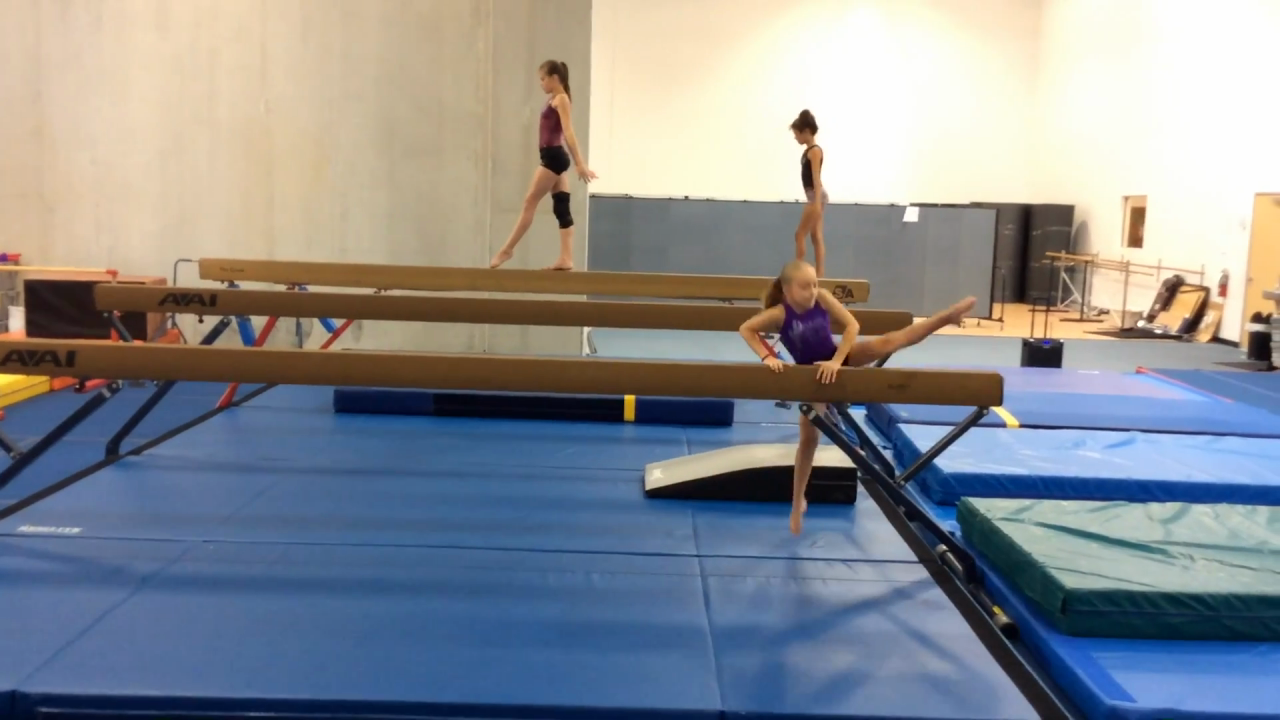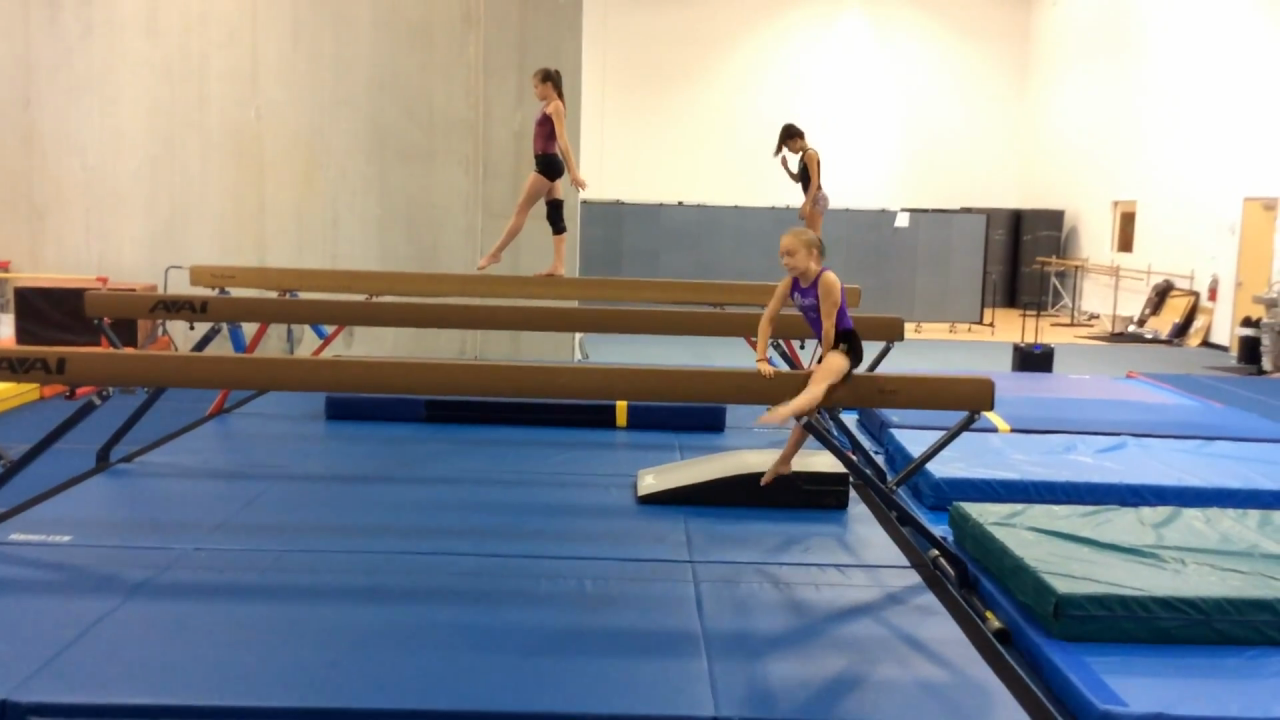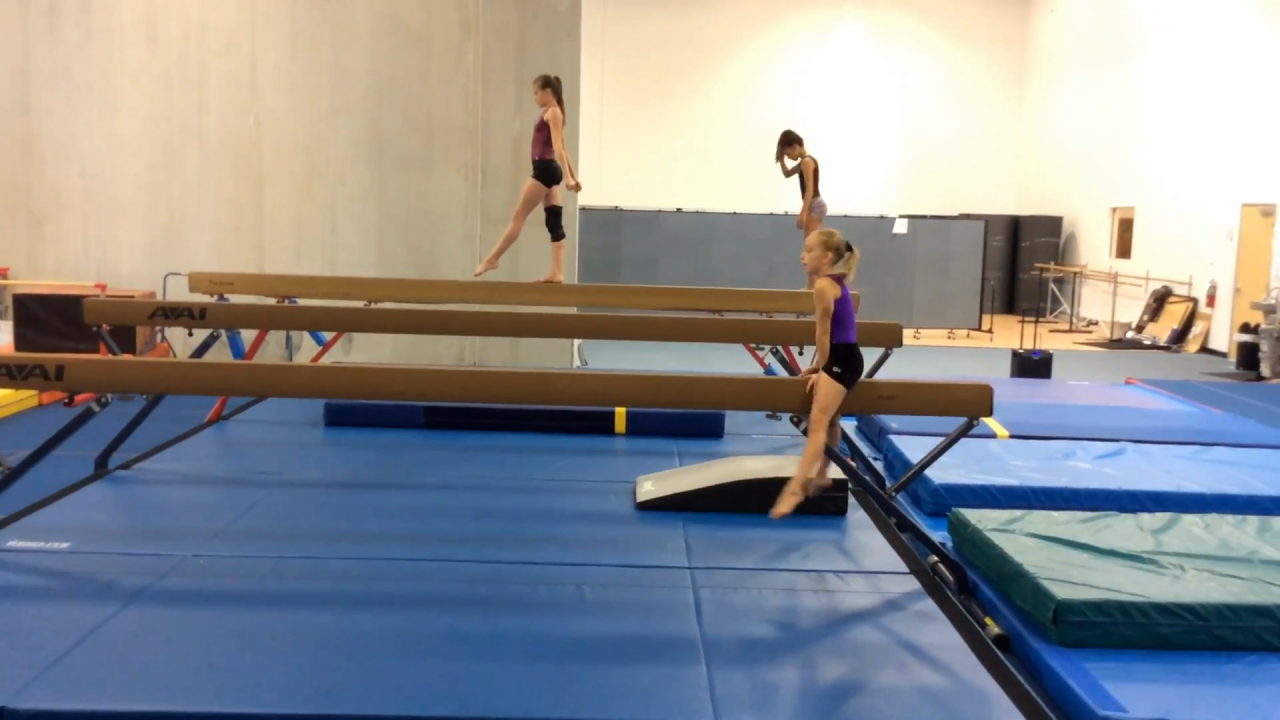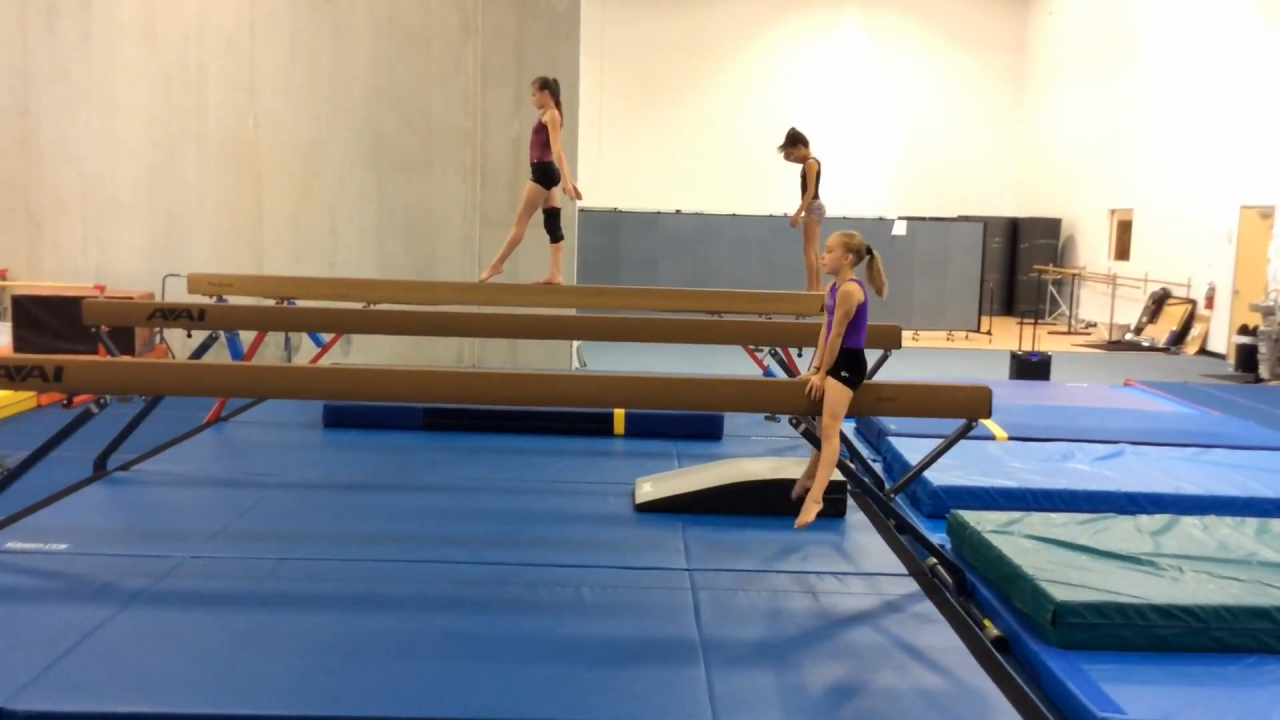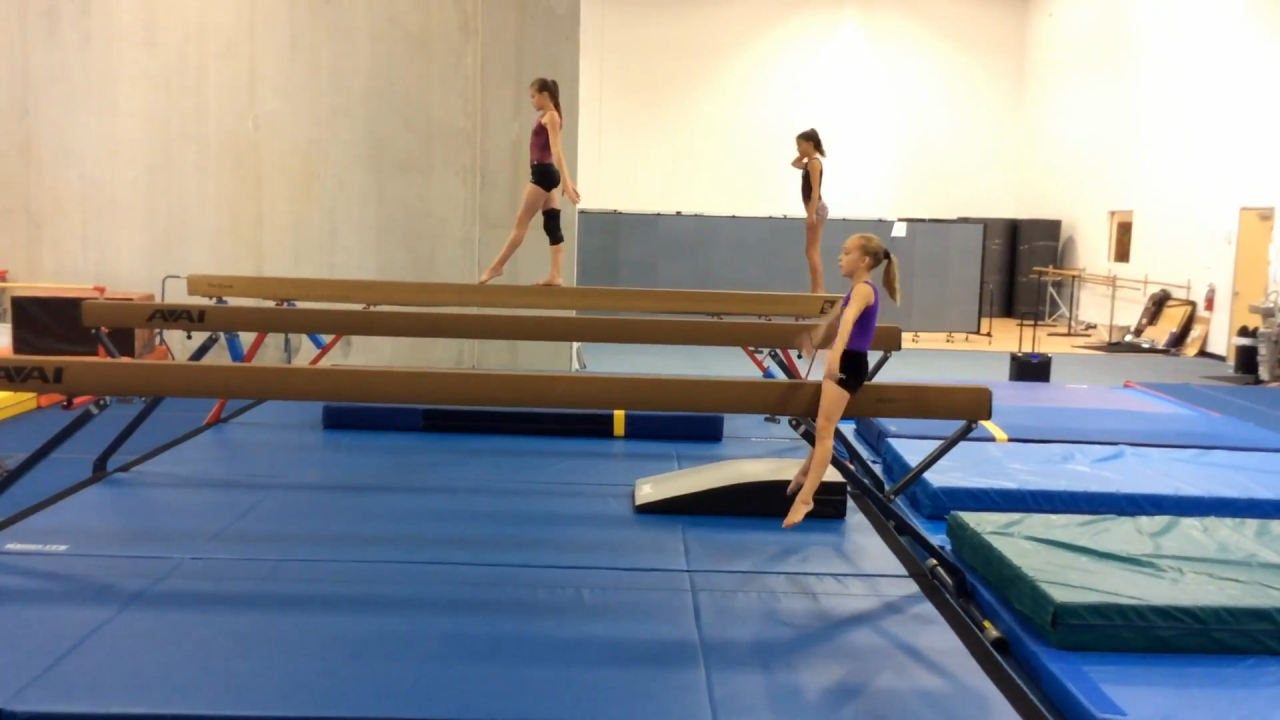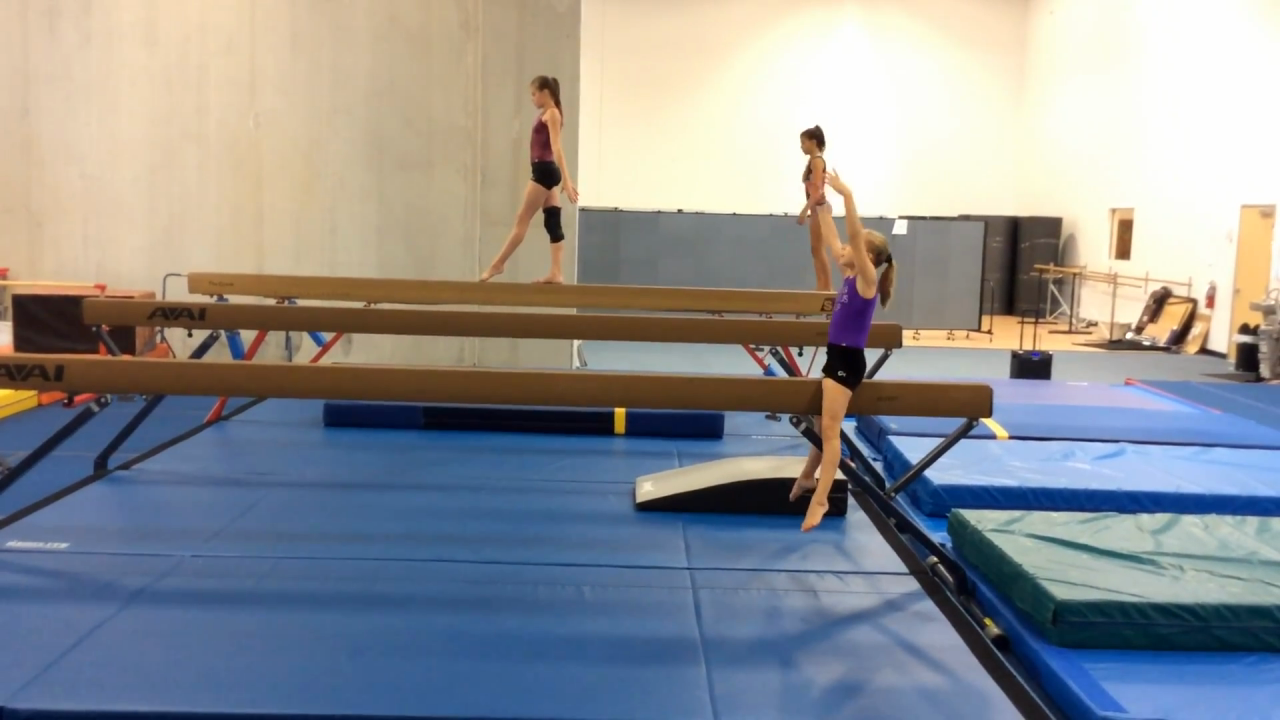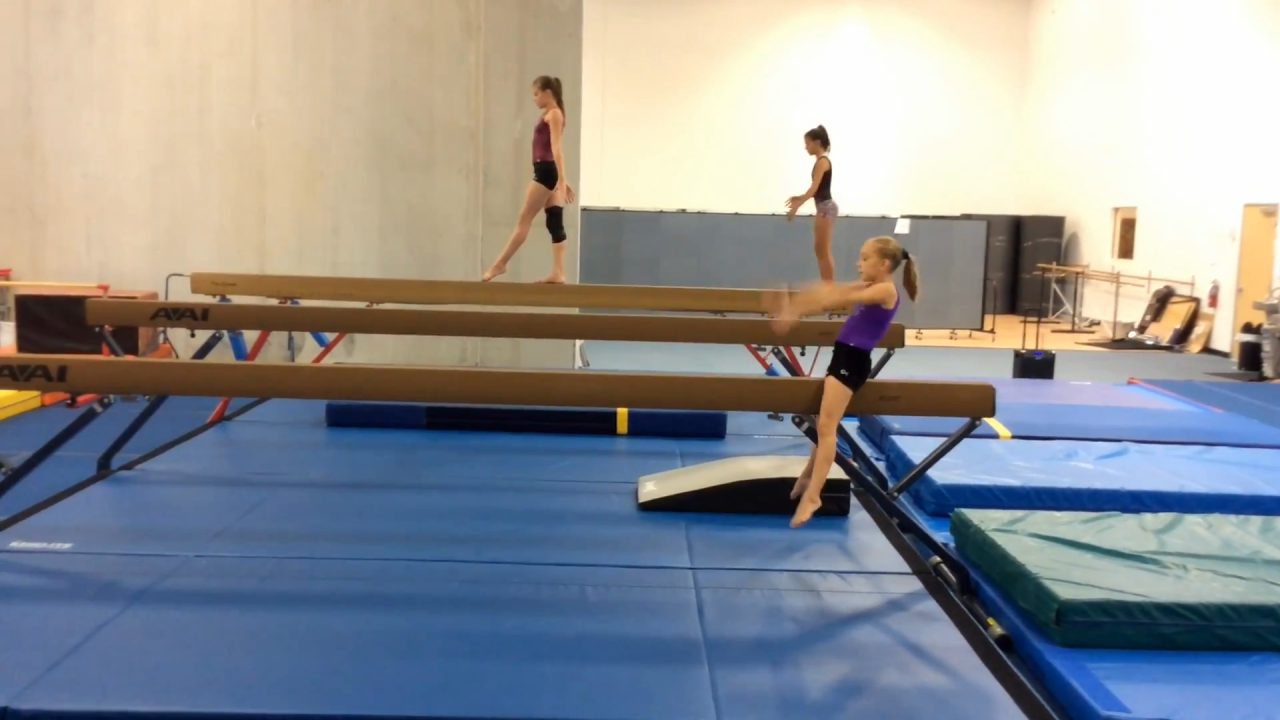
dt=0.4s
person 1, frame 1
left shoulder: (823, 300)
right shoulder: (779, 313)
left elbow: (852, 326)
right elbow: (746, 329)
left wrist: (836, 361)
right wrist: (767, 357)
left hip: (836, 361)
right hip: (813, 373)
left knee: (886, 342)
right knee: (808, 441)
left ankle: (946, 316)
right ankle: (798, 503)
person 1, frame 2
left shoulder: (827, 280)
right shoulder: (790, 283)
left elbow: (829, 326)
right elbow: (767, 319)
left wrist: (823, 365)
right wrist: (762, 358)
left hip: (845, 343)
right hip: (830, 349)
left knee: (817, 384)
right knee: (811, 409)
left ankle: (788, 409)
right ankle: (784, 462)
person 1, frame 3
left shoulder: (824, 286)
right shoulder: (829, 284)
left elbow: (824, 333)
left wrist: (819, 370)
right wrist: (818, 367)
left hip: (844, 359)
right hip: (838, 359)
left knee: (817, 422)
right knee: (828, 421)
left ankle: (794, 489)
right ankle: (820, 473)
person 1, frame 4
left shoulder: (850, 289)
right shoulder: (834, 287)
left elbow: (837, 335)
left wrist: (821, 373)
right wrist: (815, 368)
left hip: (848, 362)
right hip: (836, 361)
left knee: (830, 427)
right knee: (826, 424)
left ankle: (814, 497)
right ankle: (811, 474)
person 1, frame 5
left shoulder: (864, 290)
right shoulder: (855, 290)
left elbow: (847, 323)
right elbow: (835, 318)
left wrist: (834, 355)
right wrist: (816, 336)
left hip: (850, 363)
right hip: (842, 362)
left knee: (824, 428)
right knee: (824, 427)
left ankle: (805, 497)
right ankle: (806, 473)
person 1, frame 6
left shoulder: (867, 278)
right shoulder: (851, 275)
left elbow: (858, 237)
right elbow: (833, 241)
left wrist: (848, 195)
left hip: (848, 360)
right hip: (836, 357)
left knee: (830, 428)
right knee: (824, 423)
left ankle: (821, 498)
right ankle: (809, 476)
person 1, frame 7
left shoulder: (885, 291)
right shoulder: (868, 287)
left elbow: (841, 299)
right elbow: (830, 291)
left wrist: (796, 310)
right wrist: (794, 302)
left hip: (853, 362)
right hip: (843, 358)
left knee: (826, 427)
right knee: (824, 425)
left ankle: (811, 496)
right ankle: (807, 477)
person 2, frame 1
left shoulder: (561, 99)
right shoulder: (554, 100)
left elbow: (568, 133)
left wrist: (580, 165)
right wrist: (579, 164)
left hip: (553, 156)
right hip: (553, 156)
left knee: (530, 202)
right knee: (561, 209)
left ankle: (507, 250)
right ankle: (565, 258)
person 2, frame 2
left shoulder: (555, 106)
right shoulder: (548, 107)
left elbow: (563, 140)
left wrist: (574, 172)
right wrist: (571, 171)
left hip: (548, 163)
right hip: (549, 164)
left knee: (521, 209)
right knee: (555, 215)
left ankle: (496, 253)
right ankle: (557, 265)
person 2, frame 3
left shoulder: (553, 112)
right shoulder: (548, 113)
left elbow: (558, 147)
right elbow: (561, 148)
left wrist: (567, 176)
right wrist: (572, 176)
left hip: (545, 169)
right hip: (547, 170)
left knee: (518, 215)
right knee: (553, 222)
left ankle: (492, 259)
right ankle: (556, 272)
person 2, frame 4
left shoulder: (551, 115)
right shoulder: (546, 115)
left elbow: (556, 149)
right elbow: (557, 150)
left wrist: (566, 180)
right wrist: (568, 180)
left hip: (543, 171)
right hip: (545, 172)
left knee: (521, 219)
right knee: (552, 224)
left ankle: (497, 264)
right ankle: (555, 273)
person 2, frame 5
left shoulder: (551, 116)
right shoulder: (545, 117)
left elbow: (556, 151)
left wrist: (565, 182)
right wrist: (566, 181)
left hip: (543, 173)
right hip: (544, 173)
left knee: (521, 221)
right knee: (552, 226)
left ankle: (497, 266)
right ankle: (555, 275)
person 2, frame 6
left shoulder: (552, 114)
right shoulder: (545, 115)
left elbow: (556, 148)
left wrist: (565, 180)
right wrist: (564, 179)
left hip: (544, 171)
right hip: (545, 171)
left knee: (522, 219)
right knee: (552, 223)
left ankle: (498, 264)
right ankle: (556, 273)
person 2, frame 7
left shoulder: (554, 114)
right shoulder: (548, 115)
left elbow: (556, 148)
left wrist: (562, 179)
right wrist: (562, 180)
left hip: (547, 171)
right hip: (547, 172)
left knee: (524, 219)
right knee: (554, 223)
left ankle: (500, 264)
right ankle: (558, 273)
